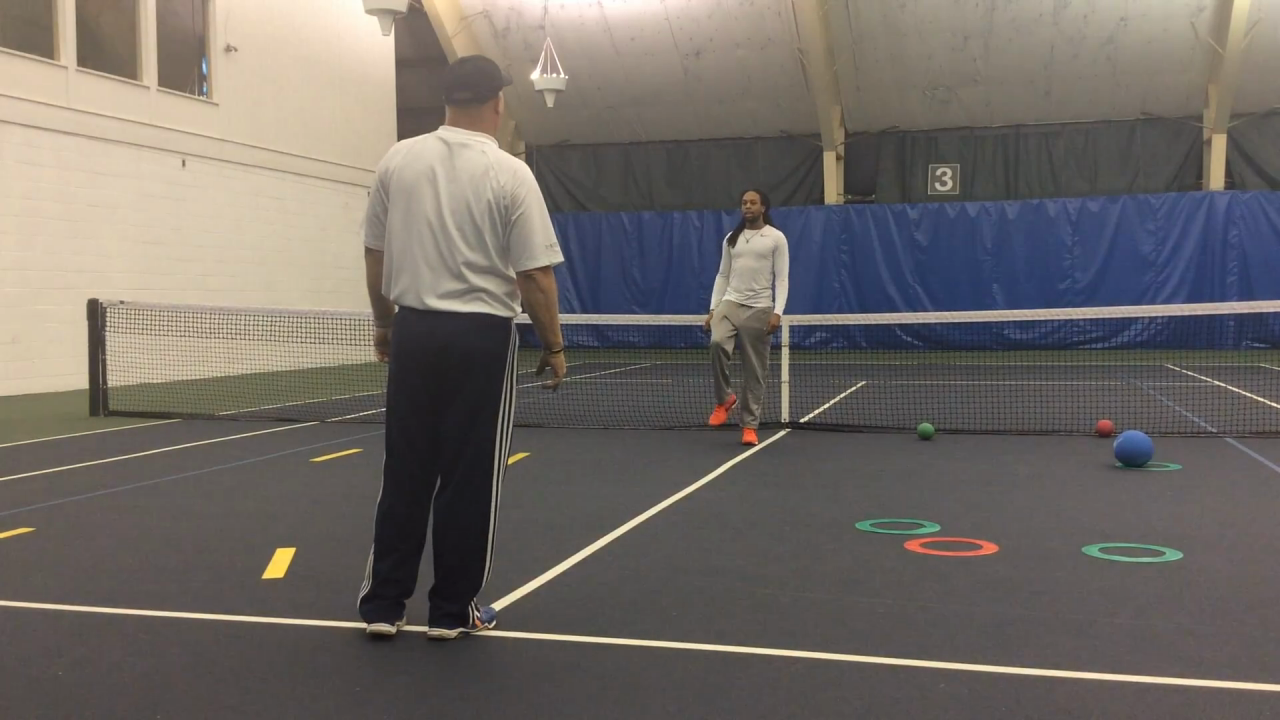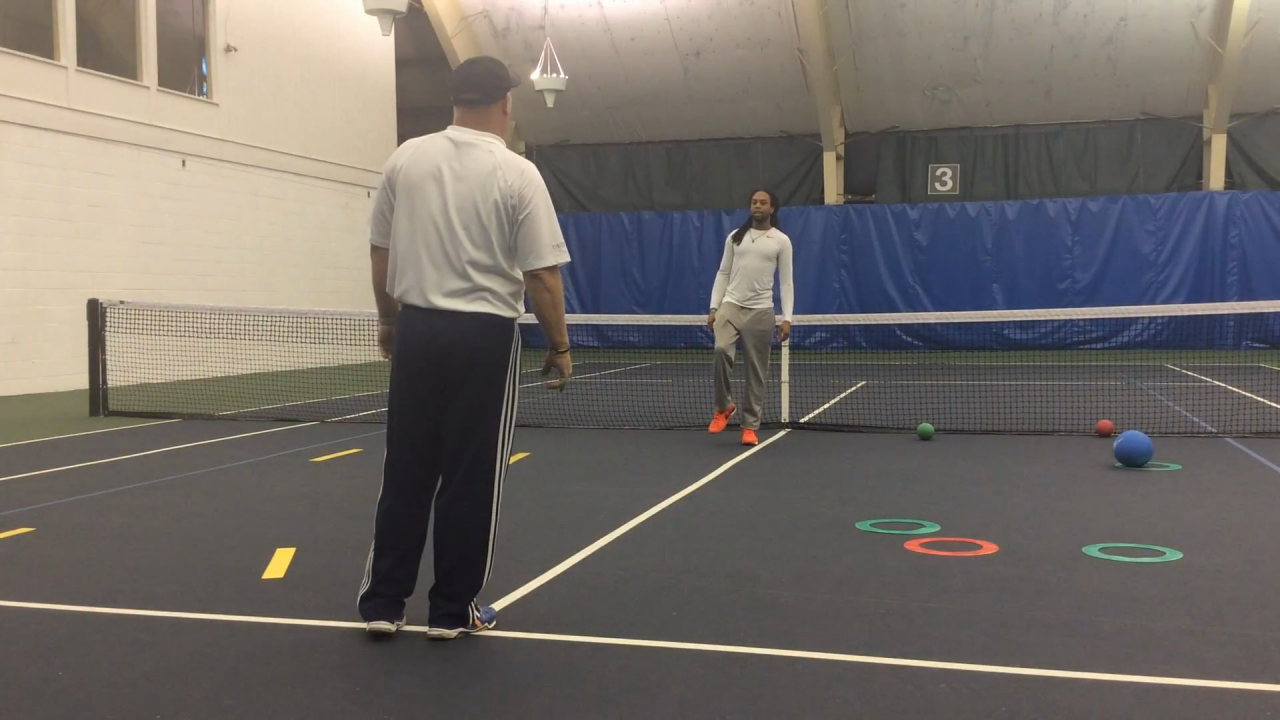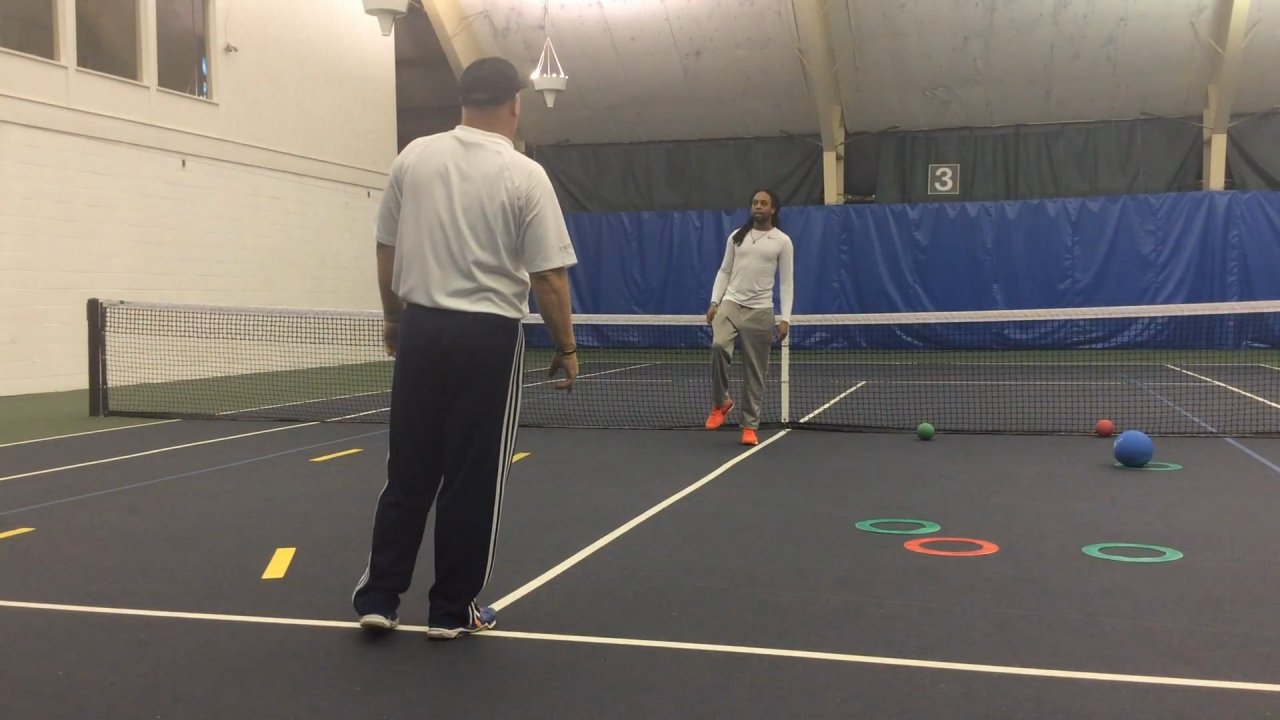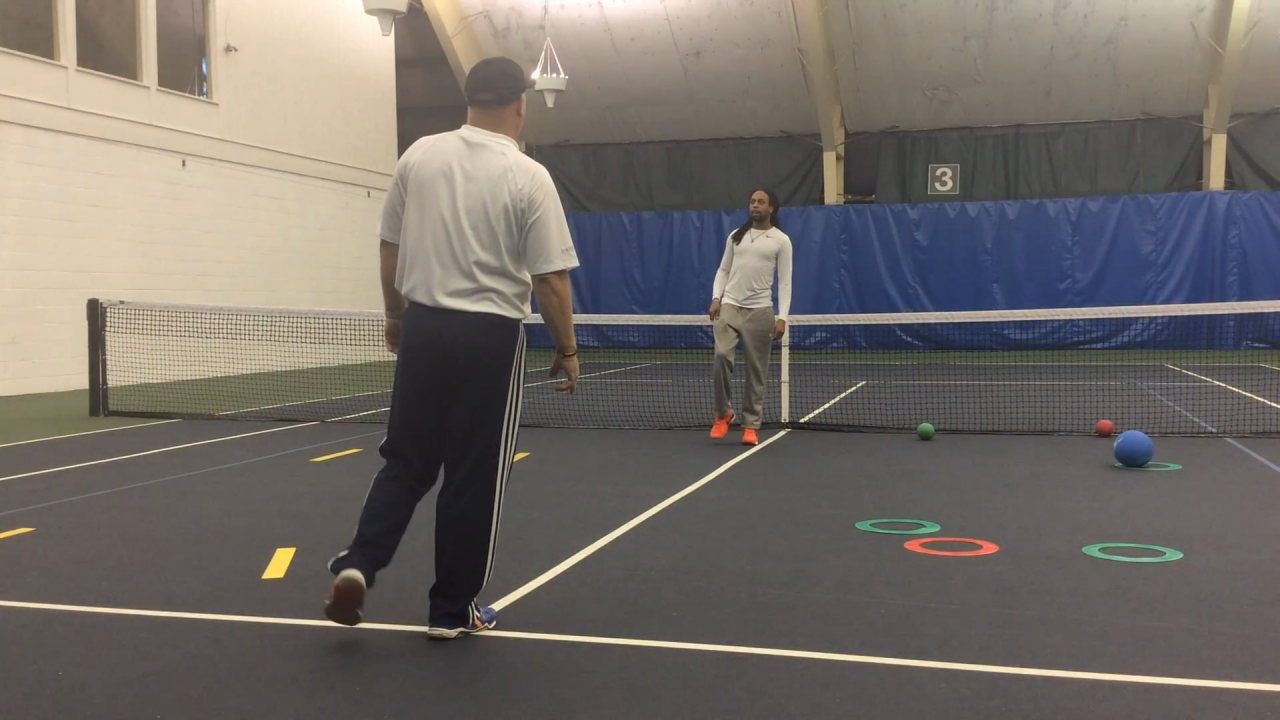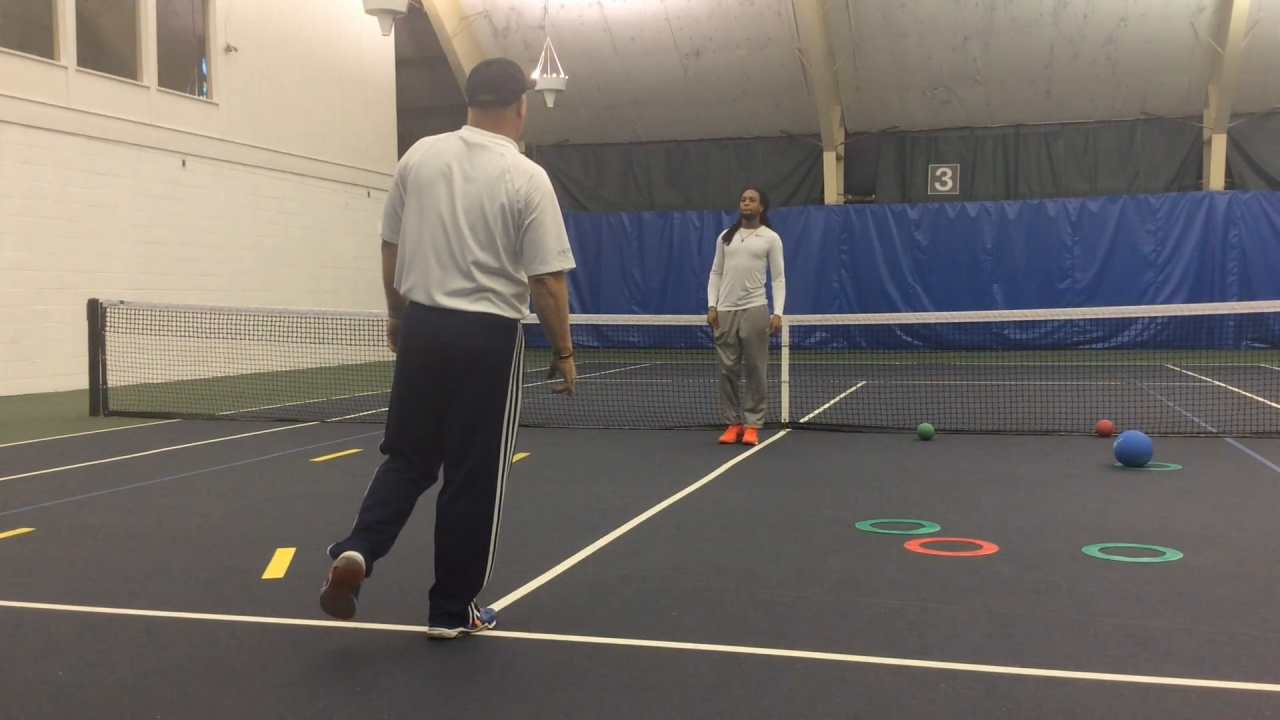
dt=0.4s
person 1, frame 1
left shoulder: (397, 159)
right shoulder: (509, 173)
left elbow: (375, 254)
right elbow: (535, 275)
left wrist: (383, 322)
right wrist: (554, 346)
left hip: (413, 332)
right hip: (481, 337)
left knee: (405, 475)
right knee: (468, 480)
left ankle: (382, 603)
right ankle: (452, 610)
person 1, frame 2
left shoulder: (405, 158)
right shoulder: (517, 173)
left elbow: (380, 253)
right elbow: (541, 274)
left wrist: (388, 320)
right wrist: (560, 345)
left hip: (417, 330)
right hip: (484, 336)
left knee: (405, 474)
right knee: (470, 480)
left ankle: (382, 601)
right ankle: (452, 610)
person 1, frame 3
left shoulder: (413, 157)
right shoulder: (524, 175)
left elbow: (386, 251)
right elbow: (548, 277)
left wrist: (393, 318)
right wrist: (566, 348)
left hip: (421, 330)
right hip: (488, 336)
left knee: (408, 475)
right knee: (472, 480)
left ankle: (378, 596)
right ankle: (452, 610)
person 1, frame 4
left shoulder: (418, 155)
right shoulder: (528, 176)
left elbow: (390, 248)
right elbow: (550, 279)
left wrist: (395, 315)
right wrist: (567, 349)
left hip: (422, 327)
right hip: (488, 336)
left knee: (405, 463)
right knee: (473, 479)
left ankle: (357, 565)
right ankle: (452, 609)
person 1, frame 5
left shoulder: (418, 156)
right shoulder: (526, 177)
left elbow: (390, 247)
right elbow: (547, 281)
left wrist: (397, 315)
right wrist: (563, 353)
left hip: (422, 326)
right hip: (487, 336)
left knee: (407, 459)
right knee: (472, 478)
left ankle: (357, 552)
right ankle: (452, 609)
person 2, frame 1
left shoulder: (776, 238)
right shoulder: (731, 238)
left elbow: (781, 279)
right elbow: (722, 275)
left wrist: (777, 312)
right wrist: (713, 309)
left hip: (759, 309)
right hip: (730, 303)
left knee: (755, 370)
right knee: (717, 342)
left ankle: (750, 426)
right ankle: (724, 399)
person 2, frame 2
left shoulder: (781, 241)
right shoulder: (735, 237)
left elbow: (786, 282)
right elbow: (723, 274)
left wrist: (787, 318)
right wrist: (713, 307)
left hip: (761, 311)
right hip: (731, 305)
left knee: (756, 370)
right knee: (722, 350)
left ankle: (750, 427)
right ankle: (724, 407)
person 2, frame 3
left shoulder: (783, 241)
right shoulder: (736, 237)
left elbow: (786, 282)
right elbow: (724, 271)
left wrist: (785, 319)
right wrist: (714, 301)
left hip: (760, 311)
right hip: (731, 303)
left knee: (755, 370)
right knee: (719, 346)
left ankle: (749, 427)
right ankle: (721, 403)
person 2, frame 4
left shoulder: (781, 240)
right shoulder: (736, 236)
left elbow: (785, 281)
right elbow: (723, 270)
left wrist: (782, 317)
right wrist: (716, 298)
left hip: (760, 310)
right hip: (729, 306)
left knee: (756, 368)
right knee: (722, 357)
left ankle: (751, 426)
right ankle: (723, 415)
person 2, frame 5
left shoulder: (771, 238)
right shoulder: (725, 236)
left elbow: (778, 277)
right elbow: (716, 273)
left wrist: (778, 313)
right wrist: (712, 306)
left hip: (755, 308)
right hip: (725, 309)
left knee: (755, 368)
right knee: (727, 368)
left ankle: (752, 425)
right ankle: (735, 424)
